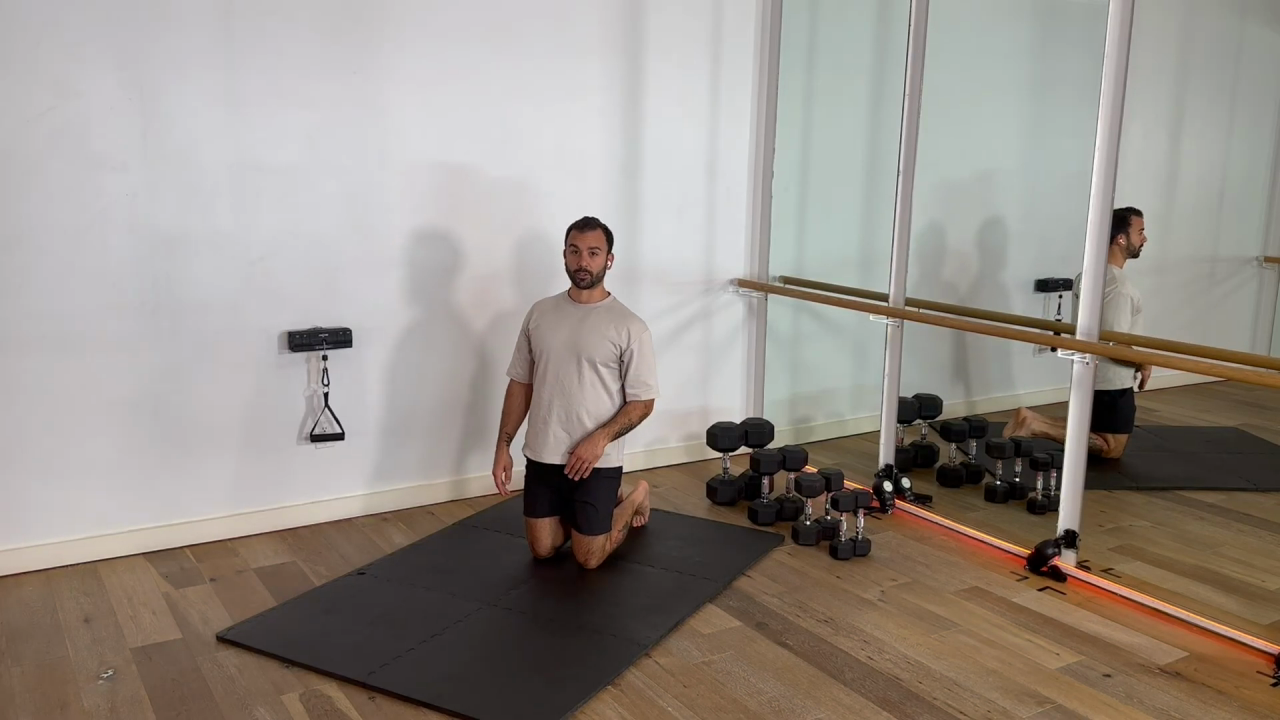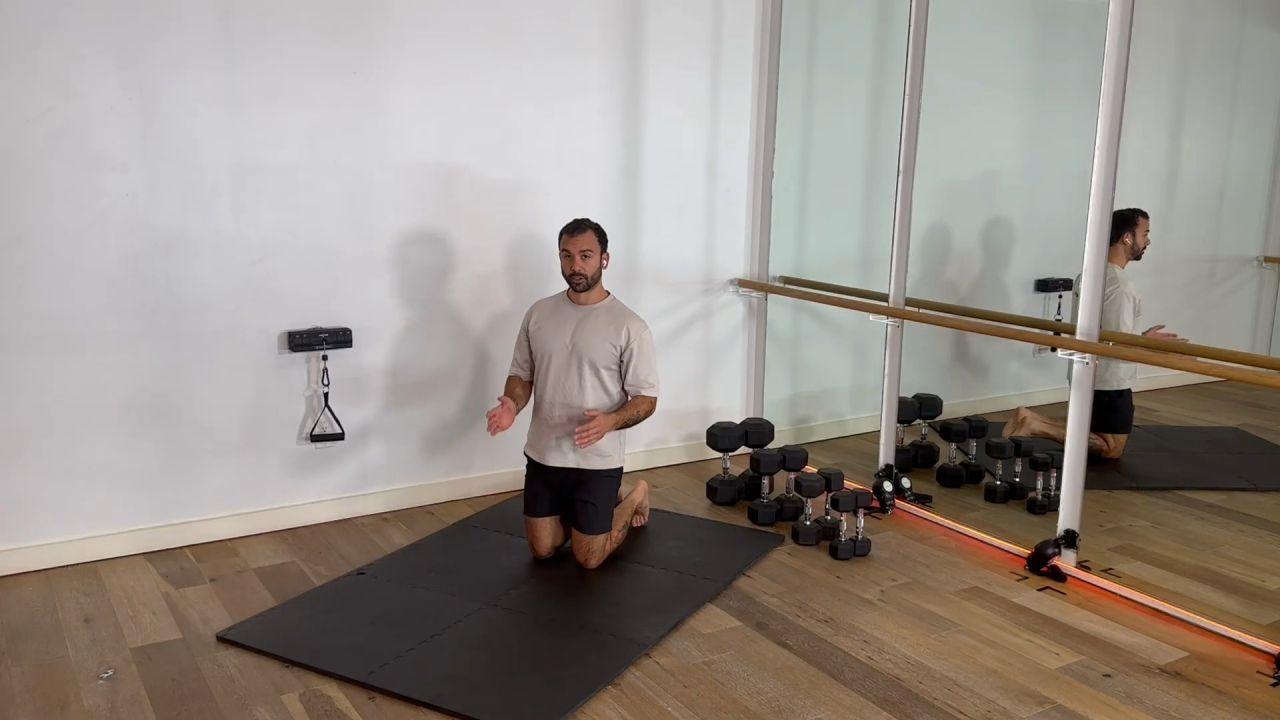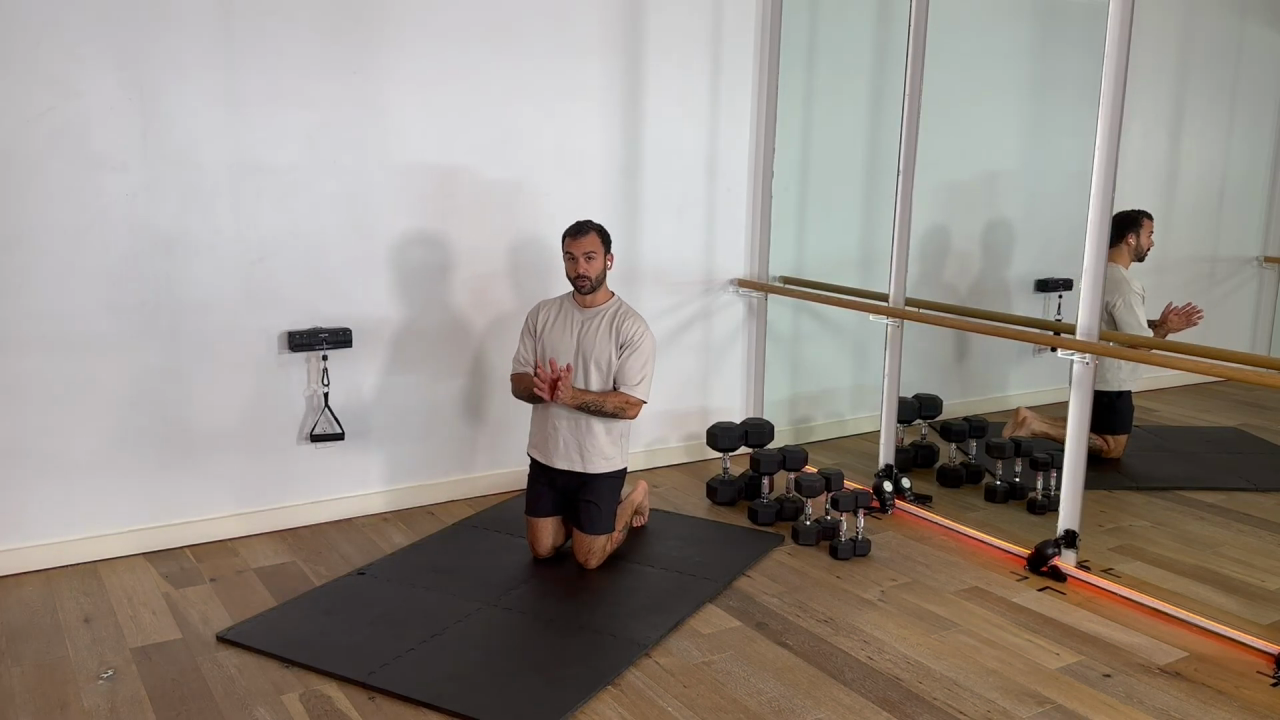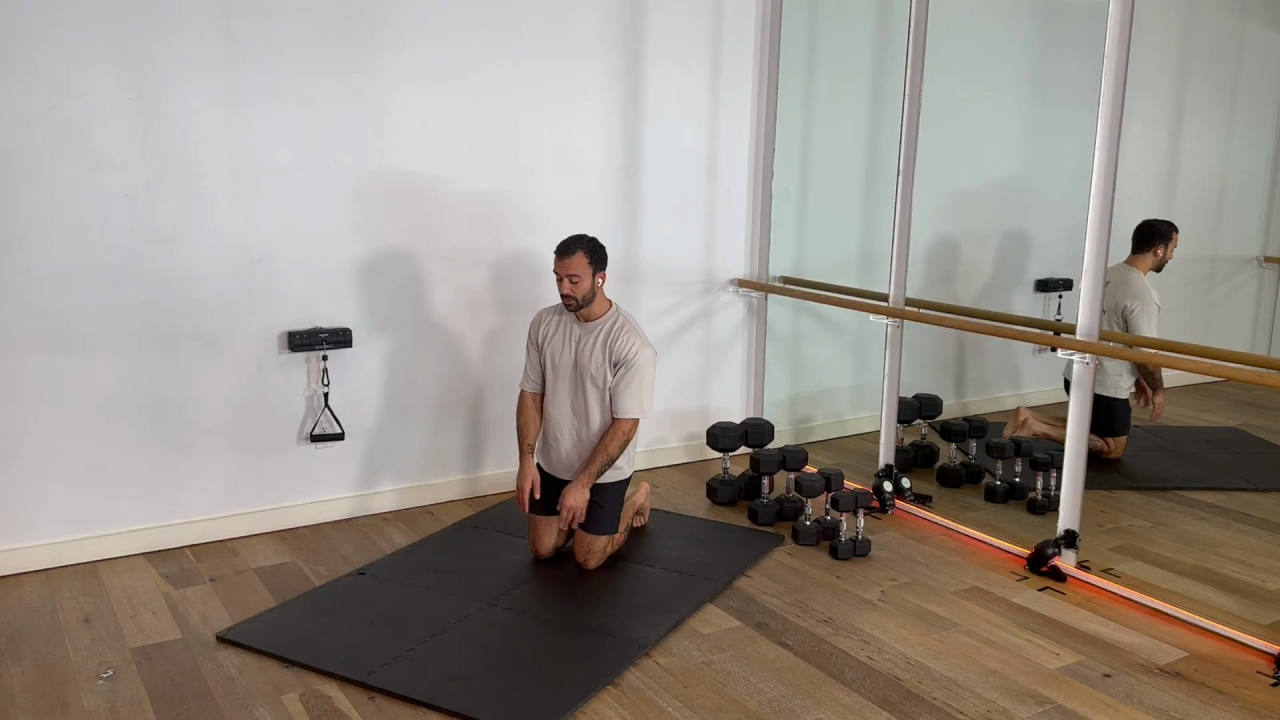
dt=0.4s
person 1, frame 1
left shoulder: (629, 326)
right shoulder: (539, 313)
left elbow: (643, 401)
right elbow: (521, 383)
left wrist: (600, 439)
right wrist: (503, 444)
left hip: (597, 461)
right hip: (542, 456)
left knee: (588, 558)
right knee: (543, 549)
left ankle: (635, 498)
right ankle: (607, 503)
person 1, frame 2
left shoulder: (629, 326)
right shoulder: (538, 313)
left elbow: (646, 401)
right elbow: (521, 375)
left wrist: (609, 422)
right wrist: (511, 405)
left hip: (597, 461)
right hip: (543, 455)
left knee: (588, 558)
right knee: (542, 549)
left ankle: (634, 499)
right ankle: (605, 504)
person 1, frame 3
left shoulder: (631, 328)
right shoulder: (542, 314)
left elbow: (630, 405)
right elbow: (518, 381)
left wrist: (571, 395)
right wrist: (539, 386)
left hip: (598, 463)
right hip: (546, 456)
left knee: (588, 558)
right knee: (542, 550)
left ankle: (634, 499)
right ankle: (589, 510)
person 1, frame 4
left shoulder: (631, 343)
right shoulder: (544, 322)
left elbow: (626, 425)
right elbow: (531, 394)
left wrist: (583, 482)
right wrist: (526, 460)
left hip: (605, 470)
right hip: (552, 465)
left knee: (588, 559)
right knee: (543, 550)
left ankle: (636, 499)
right ankle: (582, 509)
person 2, frame 1
right shoulder: (1118, 286)
right wrist: (1143, 365)
right hip: (1112, 382)
left knee: (1091, 430)
right knee: (1111, 449)
left ankle: (1033, 421)
right ankle: (1037, 426)
person 2, frame 2
right shoulder: (1119, 285)
right hip: (1108, 382)
left knee: (1094, 433)
right knee: (1111, 450)
left ankle: (1033, 422)
right ankle: (1037, 426)
person 2, frame 3
right shoulder: (1124, 286)
right elbow: (1139, 343)
left wrist: (1160, 324)
right wrist: (1165, 328)
right hip: (1109, 383)
left knee: (1092, 430)
right knee: (1111, 449)
left ankle: (1032, 420)
right ankle: (1036, 427)
person 2, frame 4
left shoulder: (1109, 275)
right shoulder: (1142, 295)
left wrist: (1137, 379)
right wrist: (1158, 391)
right hip: (1104, 386)
left knee: (1090, 429)
right knee: (1112, 449)
left ankle: (1031, 419)
right ankle: (1036, 429)
